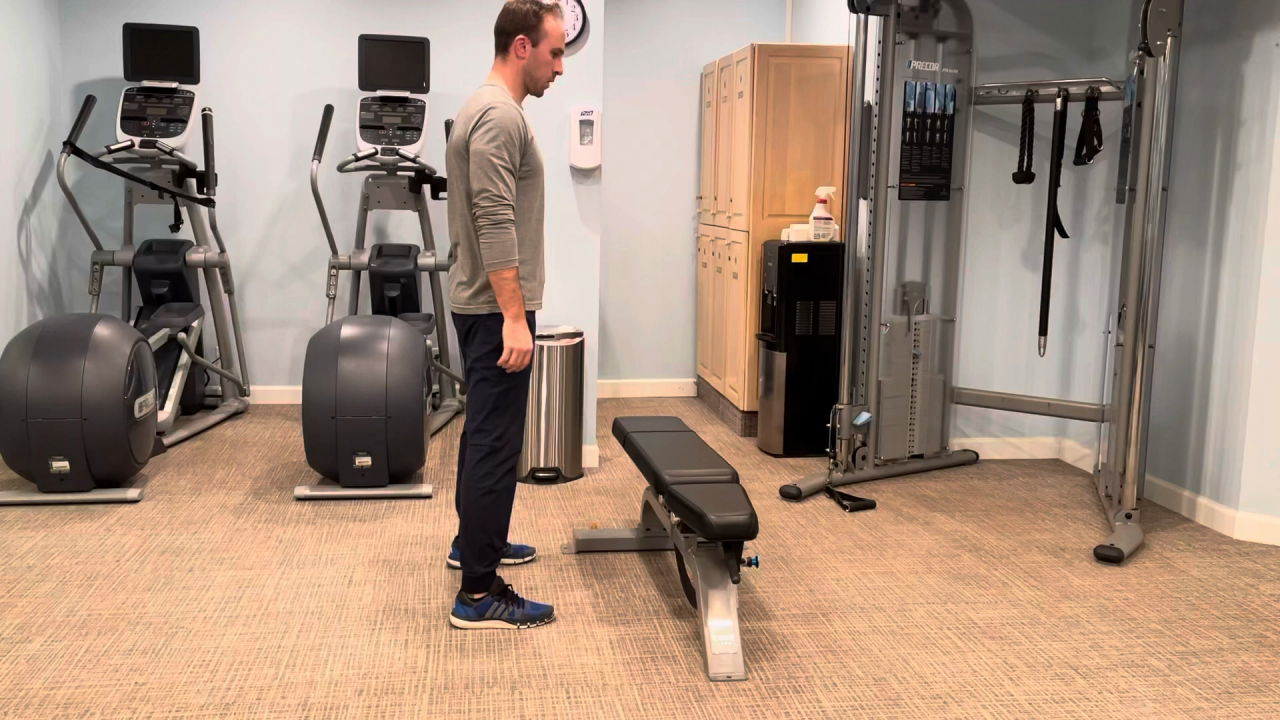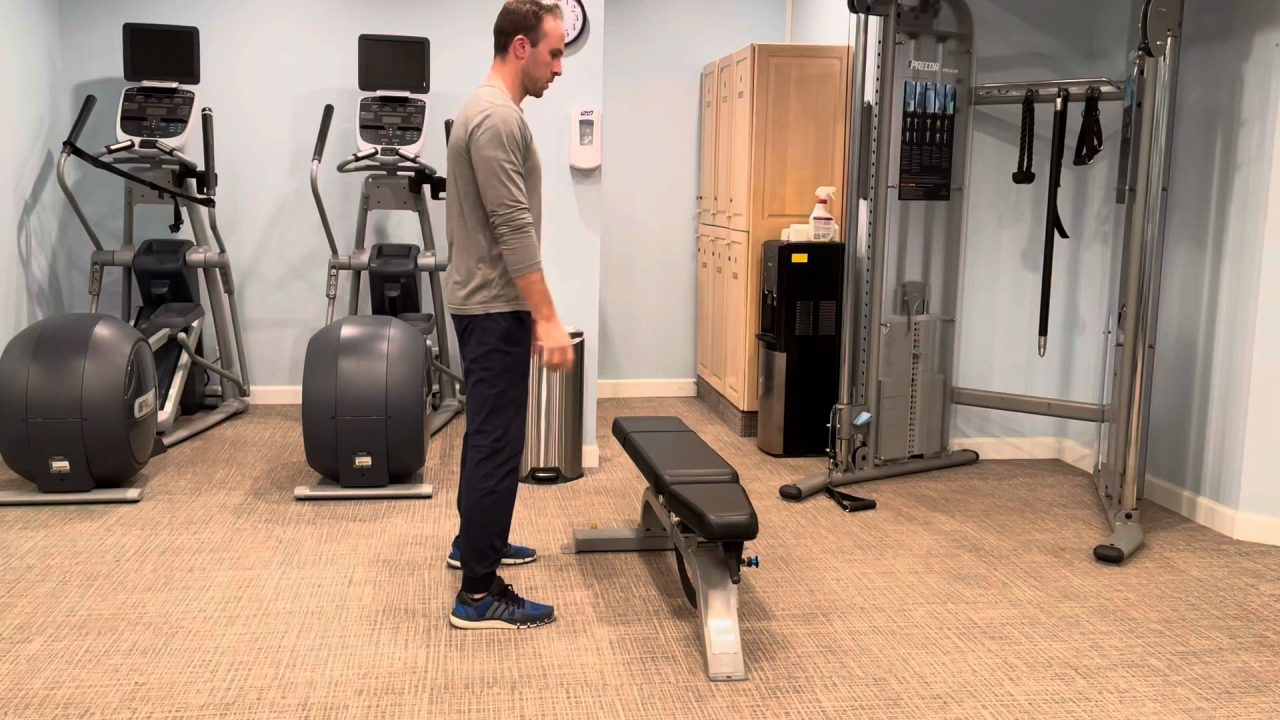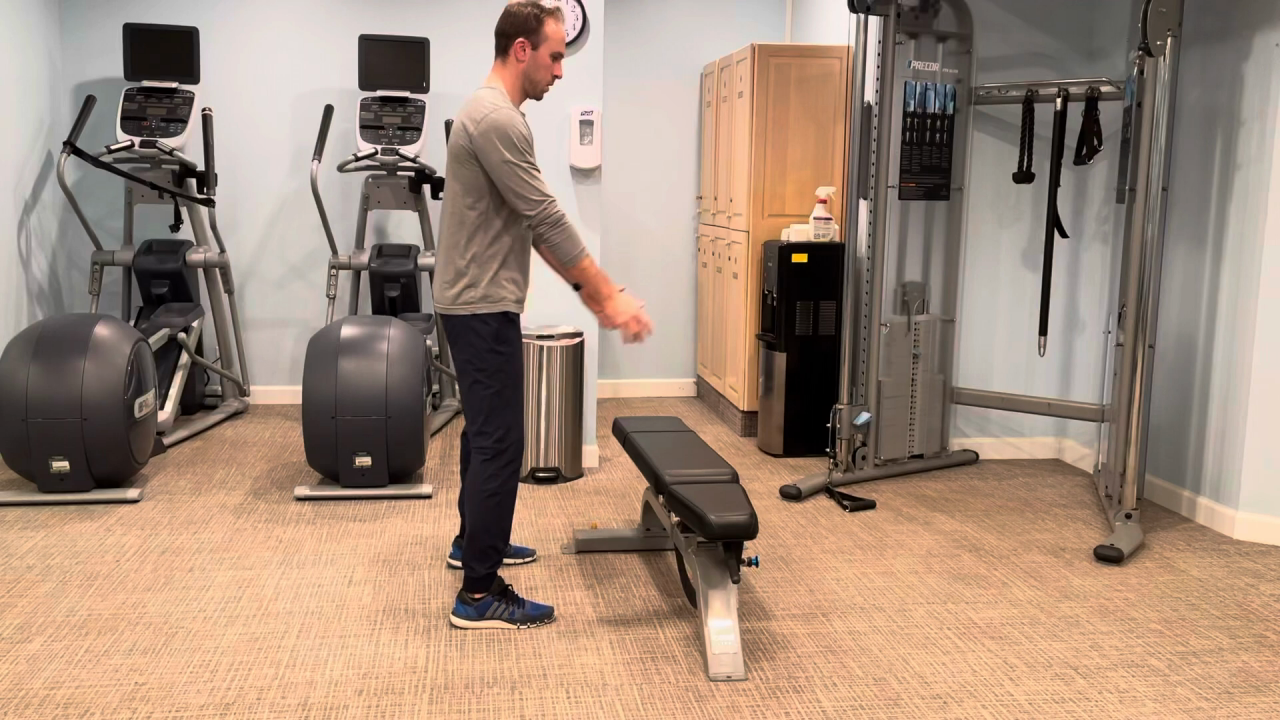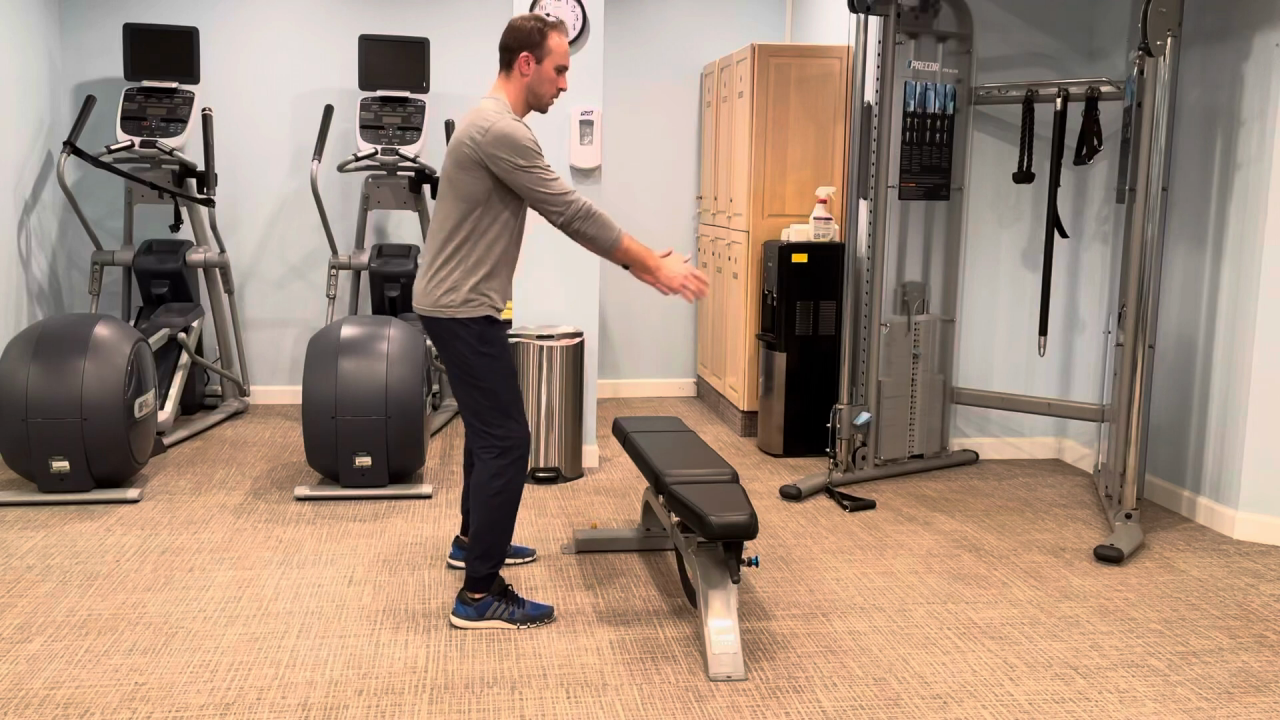
dt=0.2s
person 1, frame 1
left shoulder: (488, 108)
right shoulder: (500, 115)
right elbow: (495, 225)
right wrist: (513, 318)
left hip: (486, 303)
right hip: (493, 309)
left knee: (486, 430)
right knee: (496, 439)
left ankle: (474, 538)
right ankle: (478, 593)
person 1, frame 2
left shoulder: (487, 109)
right shoulder: (498, 117)
right elbow: (513, 229)
left wrist: (534, 306)
right wrist: (545, 321)
left hip: (484, 301)
right hip: (494, 309)
left knee: (487, 429)
right knee: (498, 439)
left ankle: (477, 540)
right ankle: (478, 593)
person 1, frame 3
left shoulder: (489, 111)
right shoulder: (497, 118)
left elbow: (533, 223)
right elbow: (545, 221)
left wrist: (590, 287)
right wrist: (606, 297)
left hip: (474, 300)
right hip: (481, 306)
left knee: (488, 429)
right knee: (499, 439)
left ankle: (475, 539)
right ankle: (478, 595)
person 1, frame 4
left shoulder: (496, 123)
right shoulder: (499, 130)
left elbow: (566, 212)
right elbow: (572, 213)
left wrist: (644, 261)
right wrist: (653, 266)
left hip: (456, 302)
right hip: (461, 309)
left knee: (491, 426)
right knee: (506, 439)
left ankle: (474, 540)
right ankle: (479, 597)
